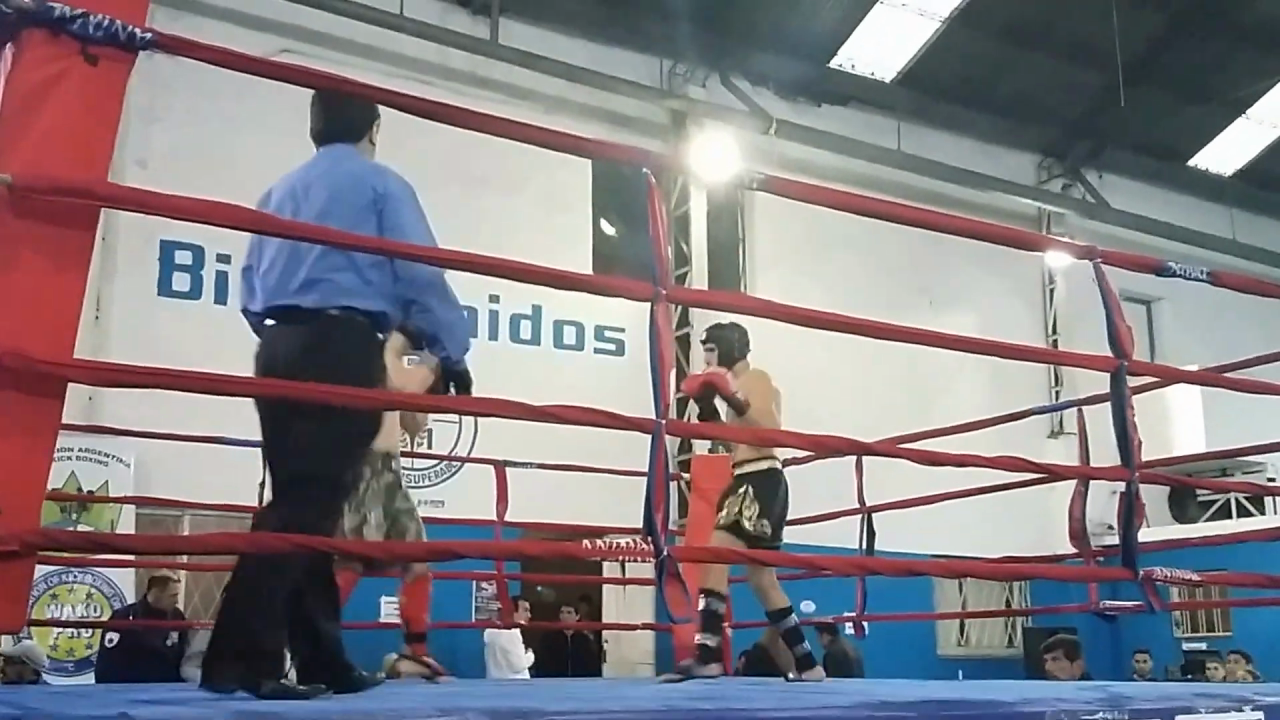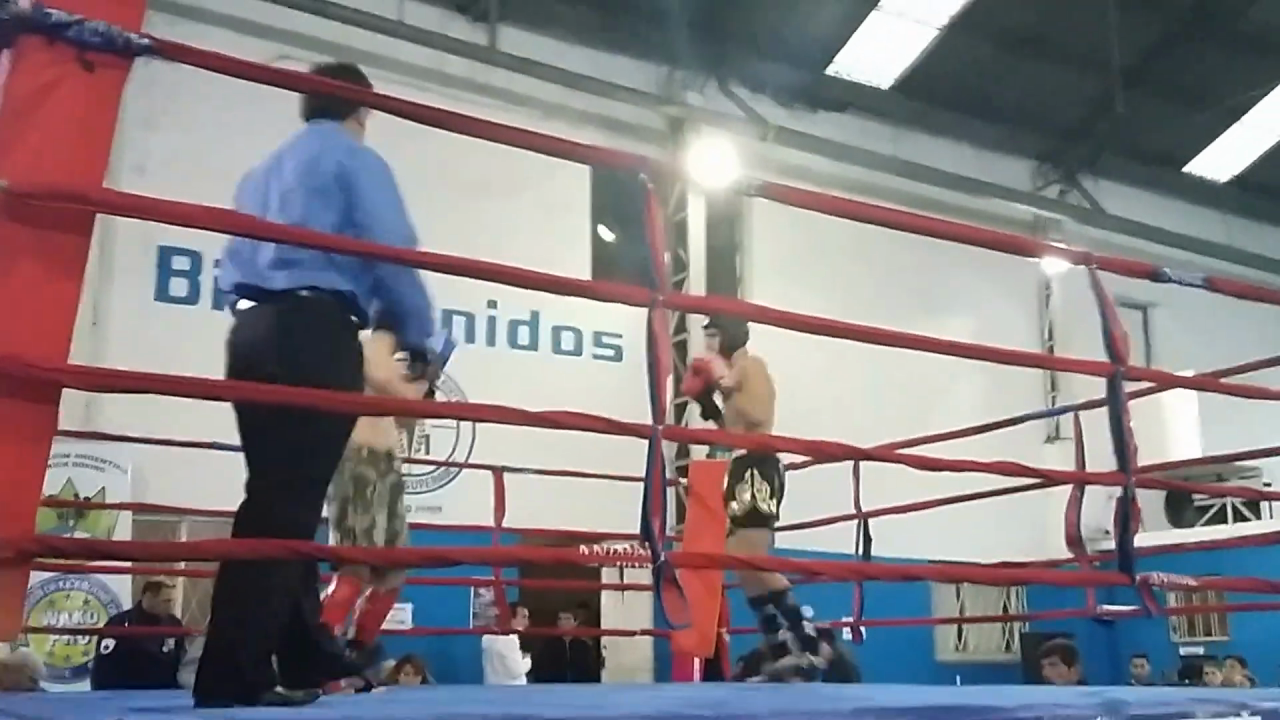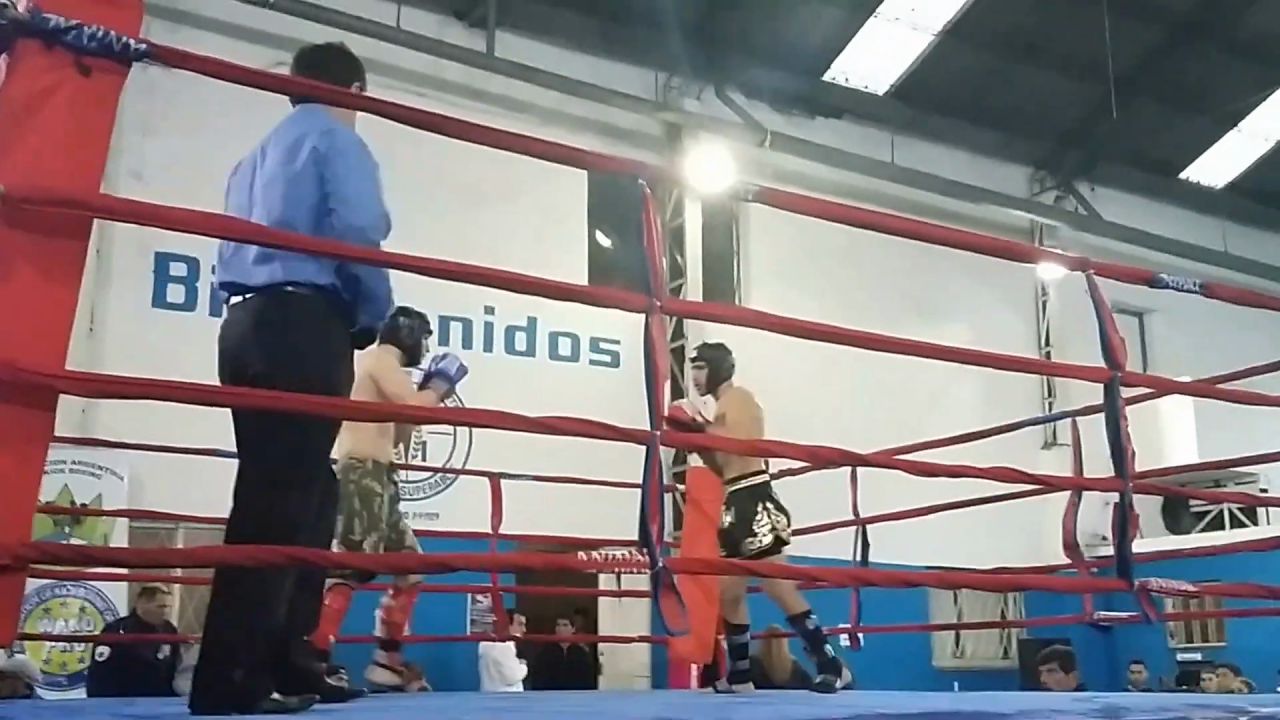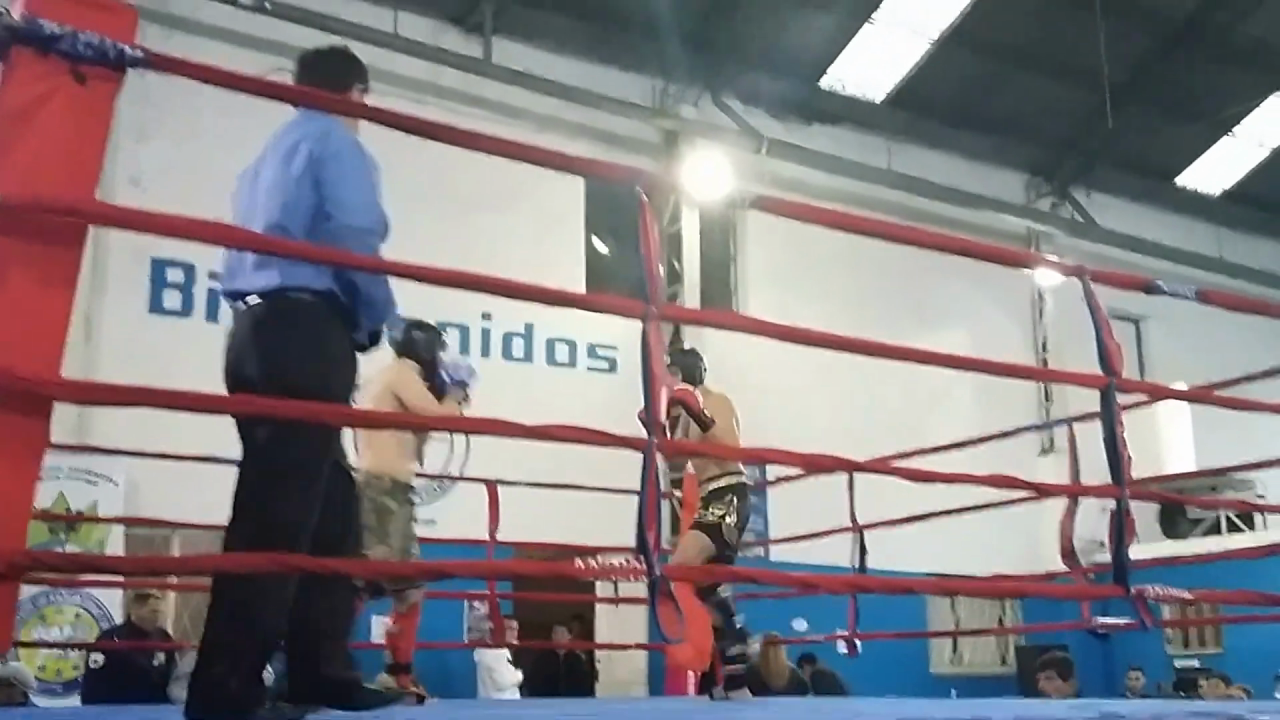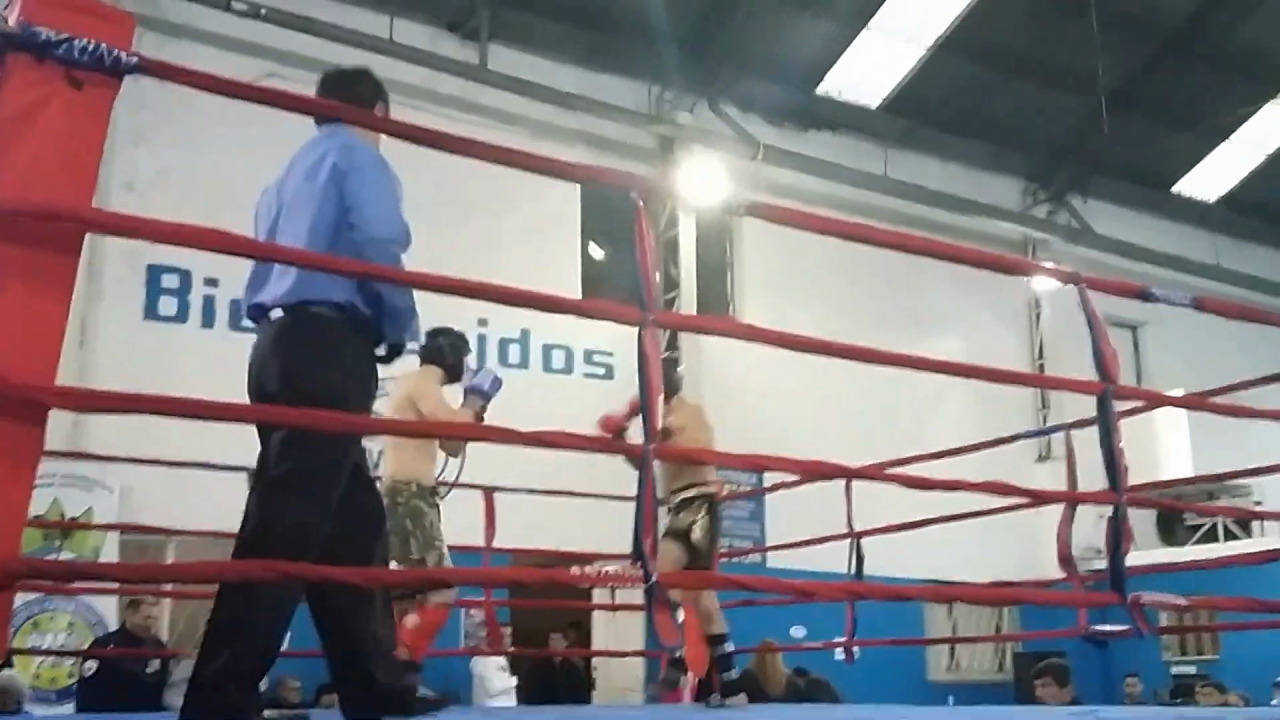
dt=0.2s
person 1, frame 1
left shoulder: (278, 193)
right shoulder: (380, 184)
left elbow: (249, 289)
right elbow: (419, 273)
right wrist: (451, 350)
left hip: (278, 348)
right hip: (342, 348)
left knee: (297, 500)
right knee: (312, 501)
left ankle: (324, 662)
right ankle: (240, 654)
person 1, frame 2
left shoulder: (261, 173)
right shoulder: (357, 162)
left elbow: (231, 266)
right elbow: (390, 253)
right wrist: (417, 336)
left hip: (253, 331)
right hip: (316, 333)
left knee: (277, 496)
right knee: (289, 500)
left ankle: (306, 653)
right ankle: (233, 671)
person 1, frame 3
left shoulder: (253, 158)
right shoulder: (337, 142)
left elbow: (230, 252)
right elbow: (359, 235)
right wrist: (372, 313)
left hip: (245, 325)
right hip: (303, 326)
left knee: (301, 496)
right knee: (283, 502)
left ankle: (284, 663)
person 1, frame 4
left shoulder: (264, 159)
right shoulder: (337, 143)
left elbow: (242, 255)
right elbow: (354, 237)
right wrist: (374, 317)
left hip: (256, 329)
right hip: (306, 332)
left knee: (326, 506)
right knee: (279, 512)
person 1, frame 5
left shoulder: (286, 175)
right shoulder: (359, 156)
left elbow: (265, 269)
right elbow: (378, 248)
right wrist: (399, 327)
left hip: (281, 342)
right hip: (328, 345)
left knee: (349, 520)
right knee: (287, 523)
person 2, frame 1
left shoulder: (398, 361)
right shoulder: (380, 352)
left elbow: (415, 424)
right elbow: (408, 390)
left wrist: (436, 371)
right wrist: (434, 361)
left hip: (387, 469)
right hip: (363, 464)
left knee: (418, 560)
right knee: (351, 561)
left ankle: (414, 653)
person 2, frame 2
left shoulder: (382, 359)
right shoulder: (370, 349)
left elbow: (404, 418)
right elbow: (403, 398)
left wrist: (422, 376)
right wrist: (426, 373)
left hip: (384, 470)
right hip: (361, 466)
left knee: (392, 574)
right knee: (357, 568)
person 2, frame 3
left shoulder: (381, 368)
right shoulder: (379, 359)
left elbow: (398, 437)
right elbow: (415, 407)
left wrist: (428, 391)
right wrist: (442, 384)
left hip: (379, 479)
right hip: (363, 475)
left knee: (411, 570)
right knee: (349, 572)
left ankle: (389, 662)
person 2, frame 4
left shoulder: (390, 381)
right shoulder: (400, 374)
left elbow: (412, 451)
right elbow: (441, 416)
left wrist: (443, 399)
right wrist: (457, 390)
left hip: (395, 495)
right hip: (381, 491)
left knee: (409, 593)
left ankle: (401, 679)
person 2, frame 5
left shoulder: (414, 387)
right shoulder: (422, 382)
left elbow: (452, 445)
right elbow: (452, 428)
left wrist: (473, 409)
right wrist: (477, 398)
left hip: (413, 497)
right hip: (410, 496)
left knee: (413, 596)
right knee: (439, 594)
person 3, frame 1
left shoulder: (753, 379)
right shoulder: (751, 383)
left elbow: (770, 432)
right elbow: (737, 439)
left wrist: (735, 399)
right wrist: (707, 408)
left hip: (757, 482)
right hip: (763, 484)
left knee: (714, 560)
right knee: (763, 579)
left ankle: (706, 657)
right ankle: (807, 666)
person 3, frame 2
left shoulder: (749, 365)
right shoulder: (736, 371)
left elbow: (757, 417)
left wrist: (724, 385)
right wrist: (708, 404)
left hip: (756, 467)
right hip: (748, 467)
left knee: (752, 561)
right knee: (750, 564)
left ankle: (806, 647)
right ankle: (785, 650)
person 3, frame 3
left shoulder: (738, 399)
right shoulder: (724, 408)
left wrist: (700, 425)
right wrist: (696, 435)
left hip: (754, 497)
right hip: (736, 501)
left knee: (778, 587)
right knee: (728, 592)
left ankle: (832, 667)
right ankle: (738, 678)
person 3, frame 4
left shoulder: (717, 402)
right shoulder: (681, 412)
left elbow: (730, 450)
right elbow: (677, 462)
left wrist: (699, 416)
left hip: (729, 496)
right hip: (711, 500)
left knee: (681, 564)
right knee: (705, 578)
left ankle: (735, 637)
right ankle: (735, 684)
person 3, frame 5
left shoulder: (688, 412)
right shoulder: (665, 418)
left wrist: (663, 431)
right wrist: (619, 439)
left hip: (698, 506)
right hip: (685, 509)
left knee: (661, 574)
right knee: (702, 601)
left ankle: (676, 663)
right ankle: (731, 690)
